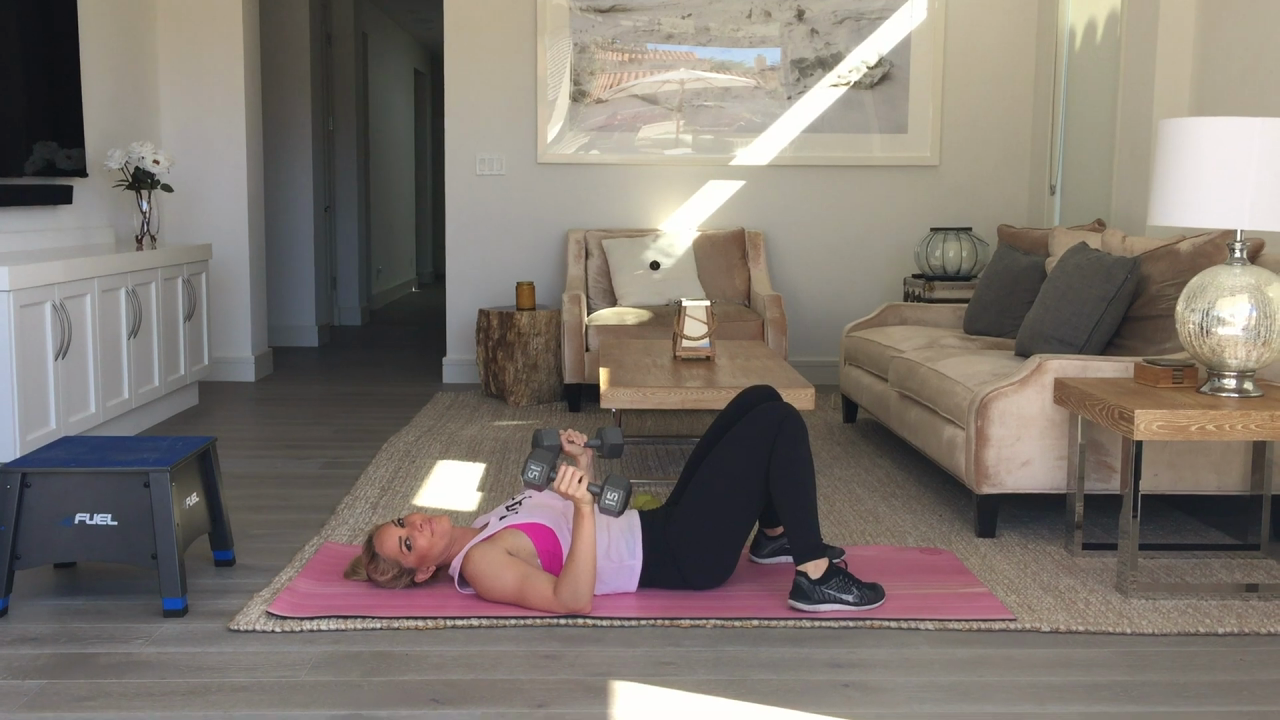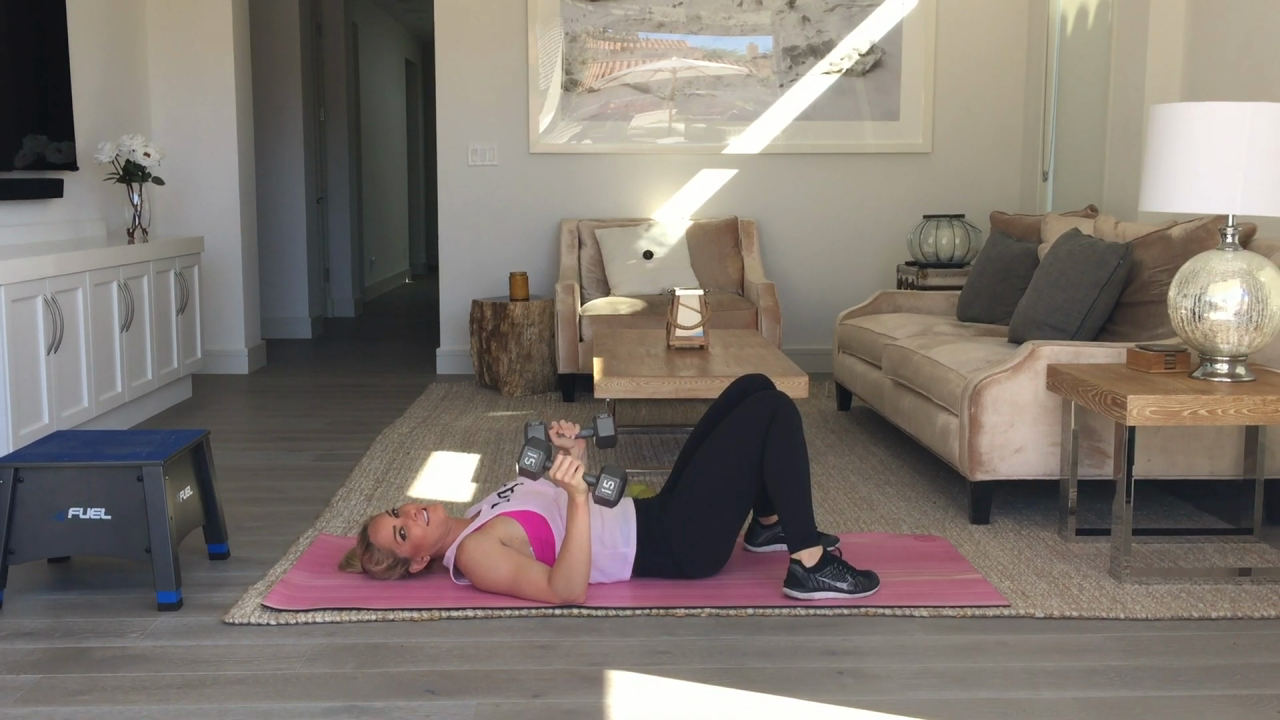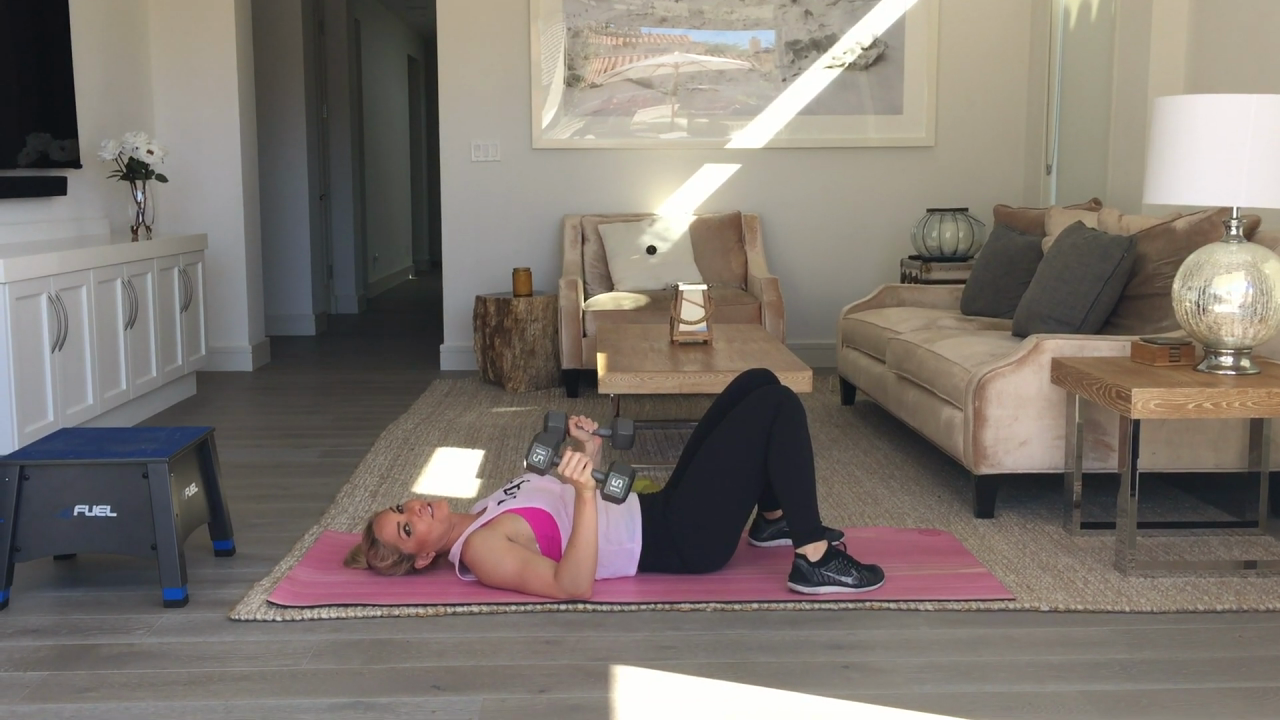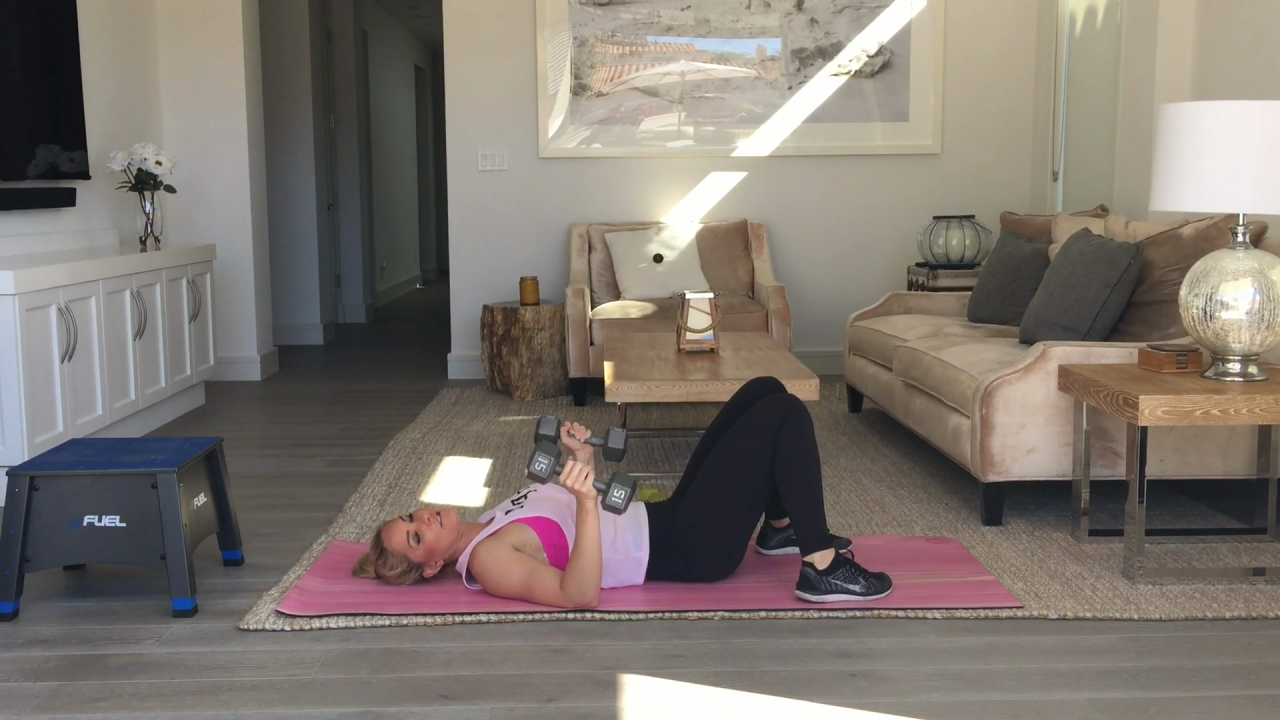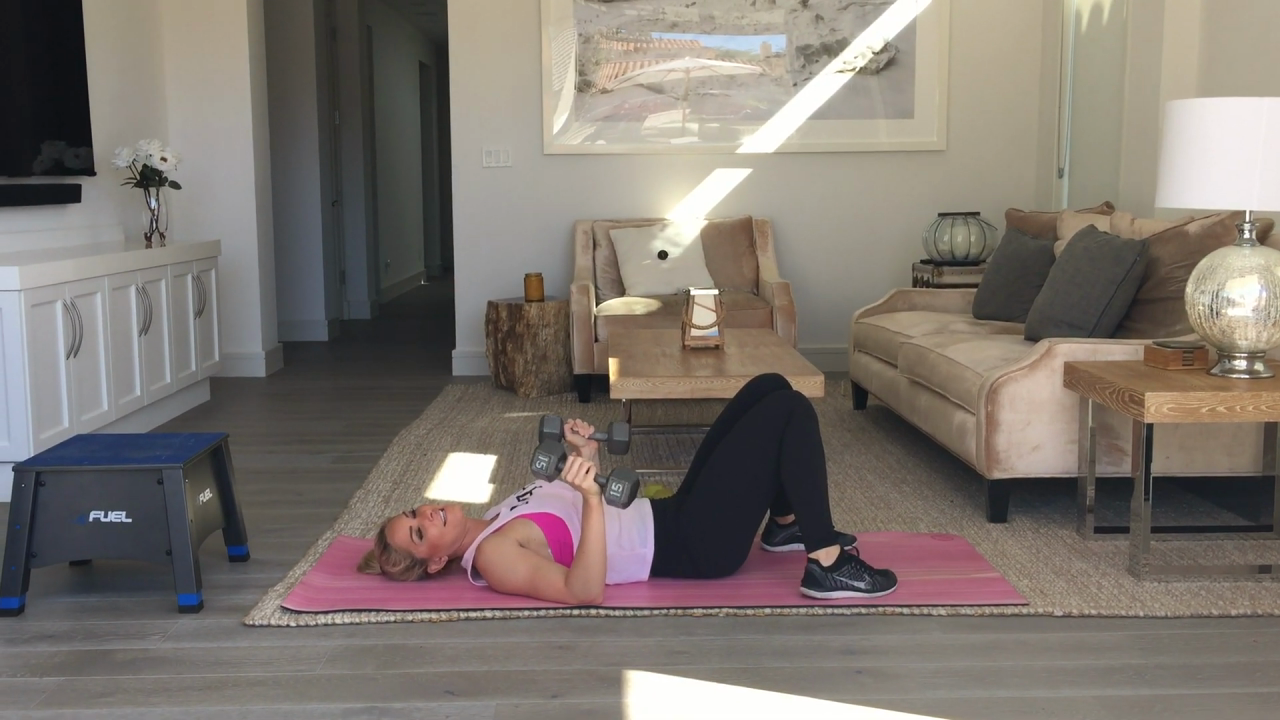
dt=1s
person 1, frame 1
left shoulder: (484, 529)
right shoulder: (478, 565)
right elbow: (574, 600)
left wrist: (582, 461)
right wrist: (583, 507)
left hip: (658, 524)
right hip: (684, 557)
left knee: (761, 398)
right knee: (780, 421)
left ankle: (774, 536)
right ankle: (815, 578)
person 1, frame 2
left shoulder: (476, 521)
right shoulder: (472, 555)
right elbow: (568, 591)
left wrist: (573, 455)
right wrist: (577, 497)
left hip: (652, 514)
right hip: (676, 547)
left knee: (753, 386)
right knee: (773, 410)
left ankle: (769, 525)
right ankle: (809, 566)
person 1, frame 3
left shoulder: (483, 515)
right shoulder: (479, 551)
right elbow: (575, 586)
left wrist: (590, 453)
right wrist: (585, 491)
left hip: (659, 508)
right hip: (682, 541)
left knee: (759, 381)
right knee: (778, 405)
left ankle: (774, 520)
right ankle: (814, 561)
person 1, frame 4
left shoulder: (488, 526)
right shoulder: (486, 562)
right elbow: (581, 595)
left wrist: (582, 459)
right wrist: (586, 501)
left hip: (666, 517)
right hip: (690, 549)
left knee: (765, 389)
right knee: (785, 413)
left ankle: (780, 528)
right ankle: (821, 569)
person 1, frame 5
left shoulder: (493, 522)
right shoulder: (491, 557)
right elbow: (586, 591)
left wrist: (586, 456)
right wrist: (591, 497)
left hip: (669, 514)
right hip: (695, 546)
left knee: (769, 386)
right knee: (790, 410)
left ankle: (785, 525)
right ankle: (826, 565)
